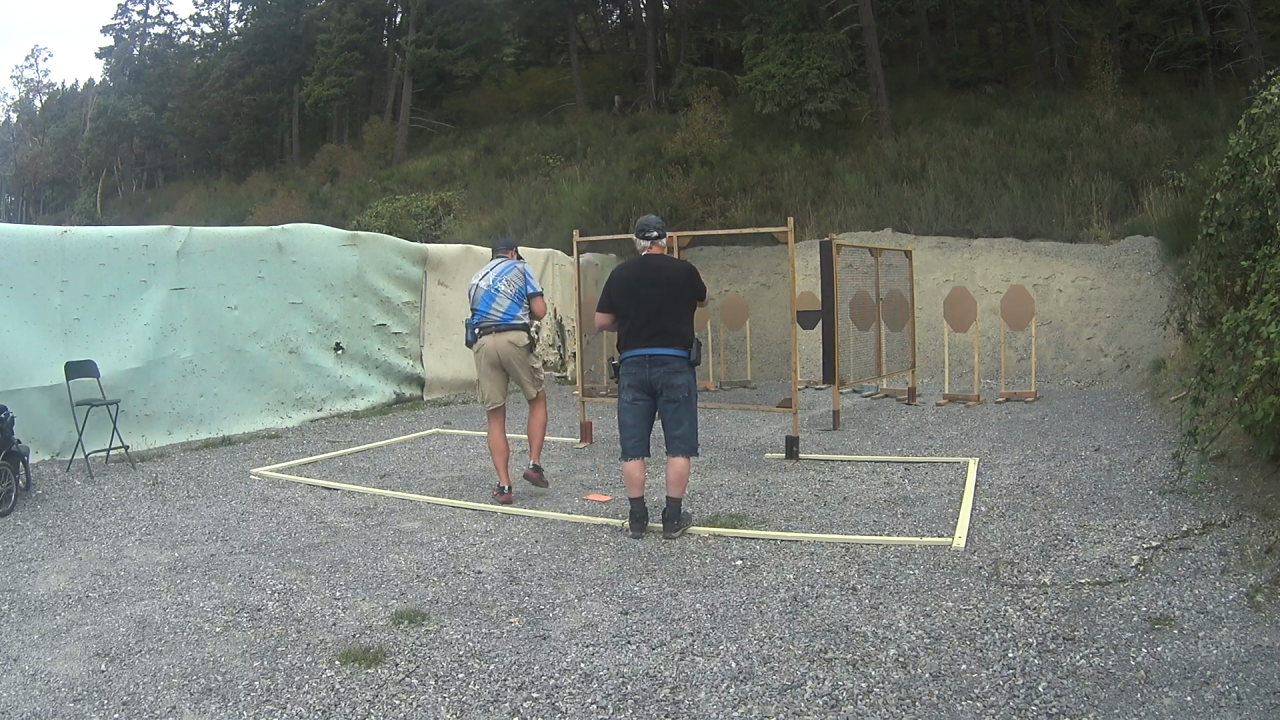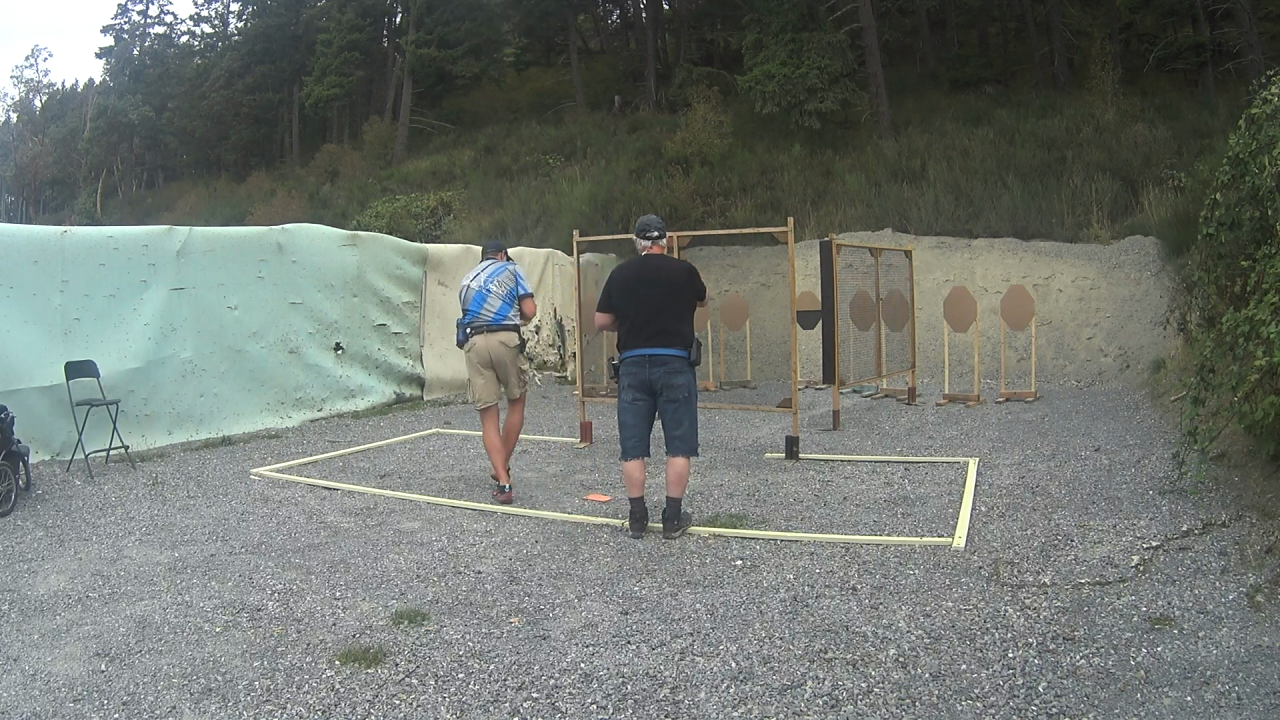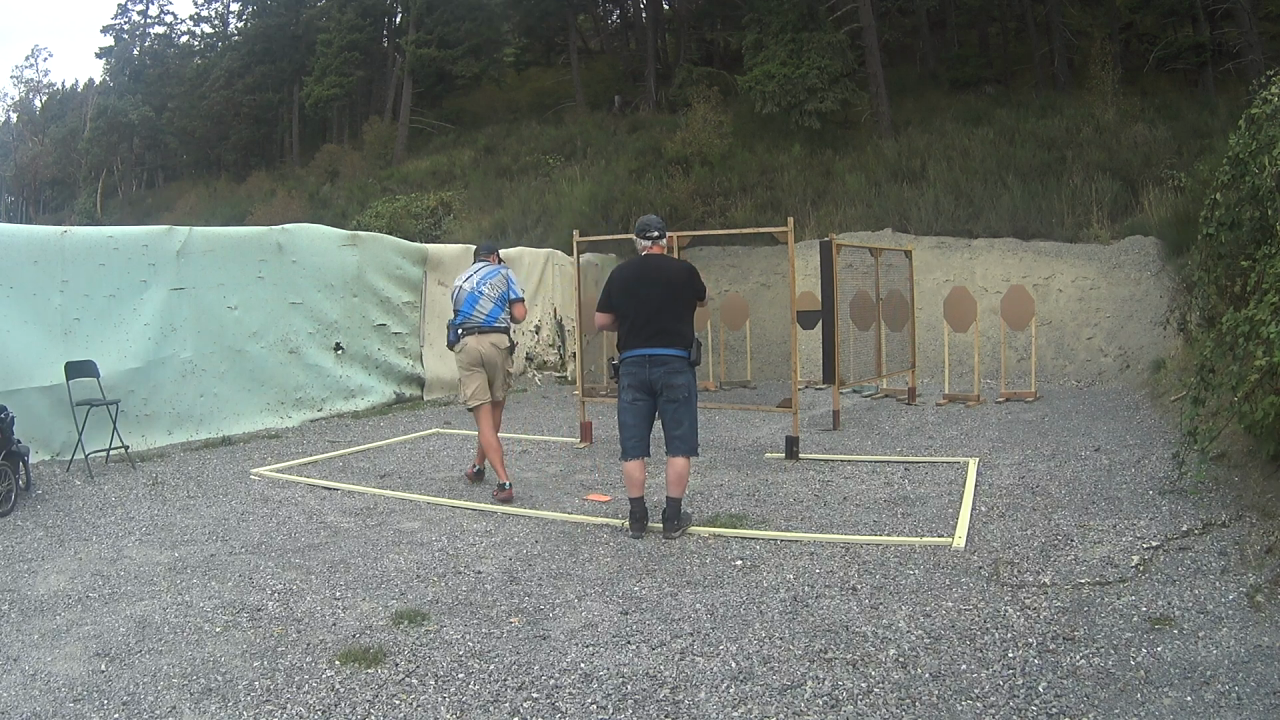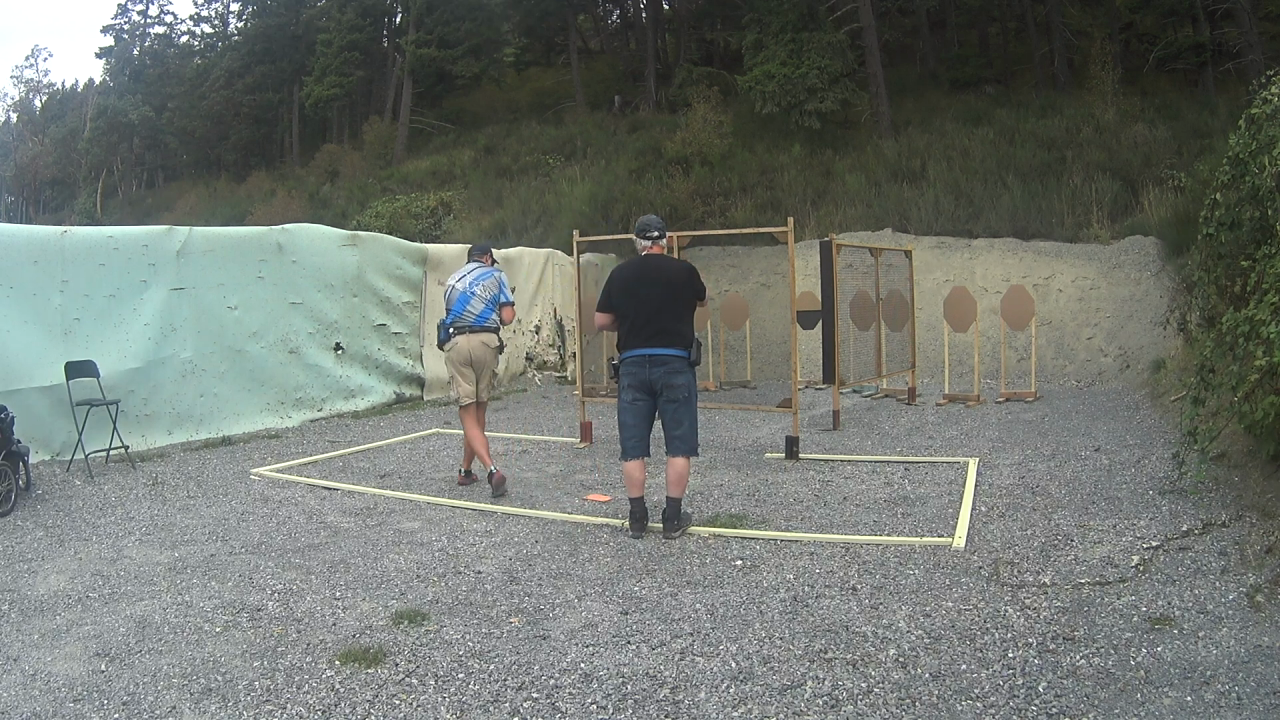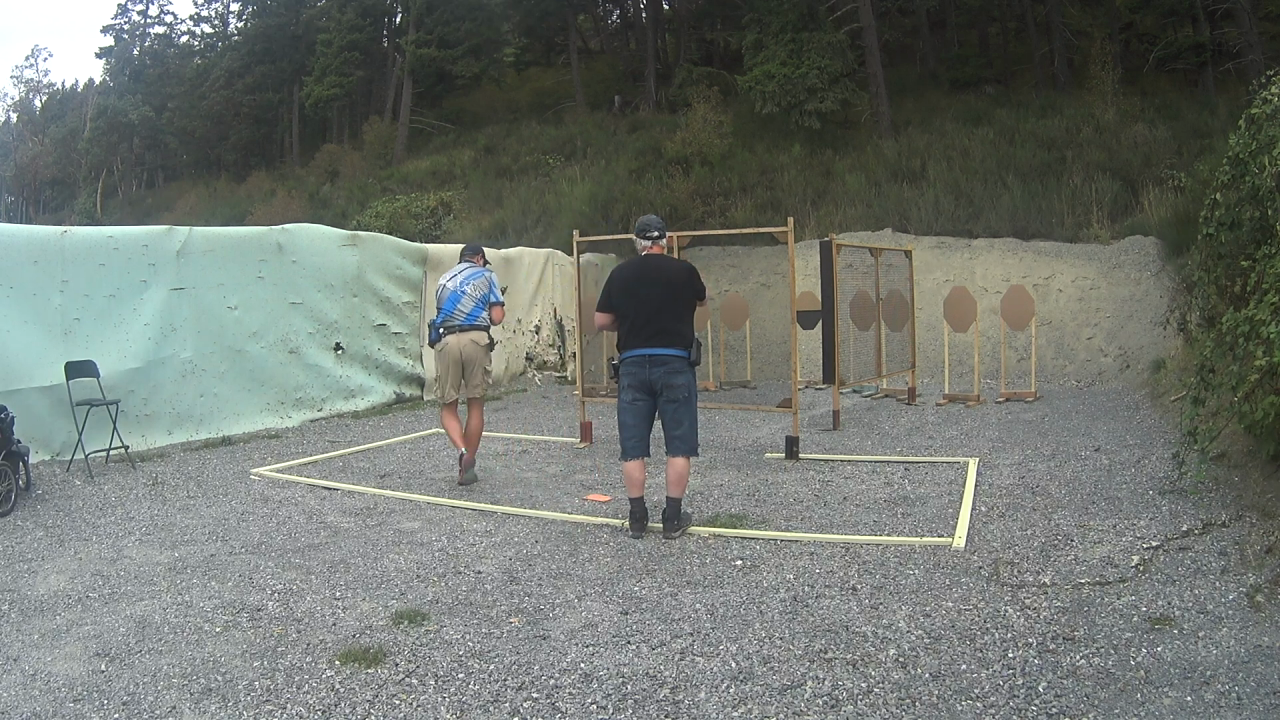
dt=0.1s
person 1, frame 1
left shoulder: (620, 273)
right shoulder: (684, 270)
left elbow: (601, 322)
right elbow: (702, 301)
left hip: (633, 365)
right hip: (674, 364)
left knee: (633, 447)
right knee: (678, 446)
left ankle: (637, 518)
right ankle: (673, 518)
person 1, frame 2
left shoulder: (620, 274)
right shoulder: (684, 270)
left elbow: (601, 322)
right elbow: (702, 301)
left hip: (633, 366)
right hip: (674, 364)
left knee: (633, 447)
right knee: (678, 446)
left ankle: (637, 518)
right ankle: (673, 518)
person 1, frame 3
left shoulder: (620, 273)
right shoulder: (684, 270)
left elbow: (601, 322)
right elbow: (702, 301)
left hip: (633, 365)
right hip: (674, 364)
left knee: (633, 447)
right knee: (678, 446)
left ankle: (637, 518)
right ankle: (673, 518)
person 1, frame 4
left shoulder: (620, 273)
right shoulder: (683, 270)
left elbow: (601, 322)
right elbow: (702, 301)
left hip: (633, 365)
right hip: (674, 365)
left knee: (633, 447)
right knee: (678, 446)
left ankle: (637, 518)
right ankle: (673, 518)
person 1, frame 5
left shoulder: (620, 273)
right shoulder: (683, 270)
left elbow: (601, 322)
right elbow: (702, 300)
left hip: (633, 365)
right hip: (674, 364)
left knee: (633, 447)
right knee: (678, 446)
left ankle: (637, 518)
right ankle: (673, 518)
person 2, frame 1
left shoulder: (476, 279)
right shoulder: (521, 267)
right elbow: (539, 311)
left hip: (484, 344)
right hip: (515, 340)
left knee: (495, 418)
right knee: (537, 401)
left ankle: (504, 486)
right ankle: (534, 465)
person 2, frame 2
left shoulder: (467, 280)
right shoulder: (512, 269)
right elbow: (529, 311)
left hip: (475, 344)
right hip: (506, 340)
left knee: (488, 416)
right knee: (517, 403)
left ankle: (504, 485)
right ankle: (502, 468)
person 2, frame 3
left shoulder: (459, 281)
right shoulder: (504, 273)
right elbow: (519, 316)
left hip: (466, 344)
right hip: (496, 343)
left knee: (483, 415)
right knee: (495, 408)
left ankle: (503, 483)
right ankle: (477, 466)
person 2, frame 4
left shoulder: (452, 280)
right shoulder: (497, 275)
right elbow: (507, 318)
left hip: (456, 343)
right hip: (486, 342)
left knee: (468, 415)
right knee: (479, 409)
left ankle: (492, 471)
right ankle: (466, 470)
person 2, frame 5
left shoulder: (444, 279)
right shoulder: (487, 275)
right elbow: (497, 318)
left hip: (447, 342)
right hip: (476, 340)
left knee: (448, 408)
right knee: (475, 405)
left ankle: (463, 452)
right ankle: (467, 468)
